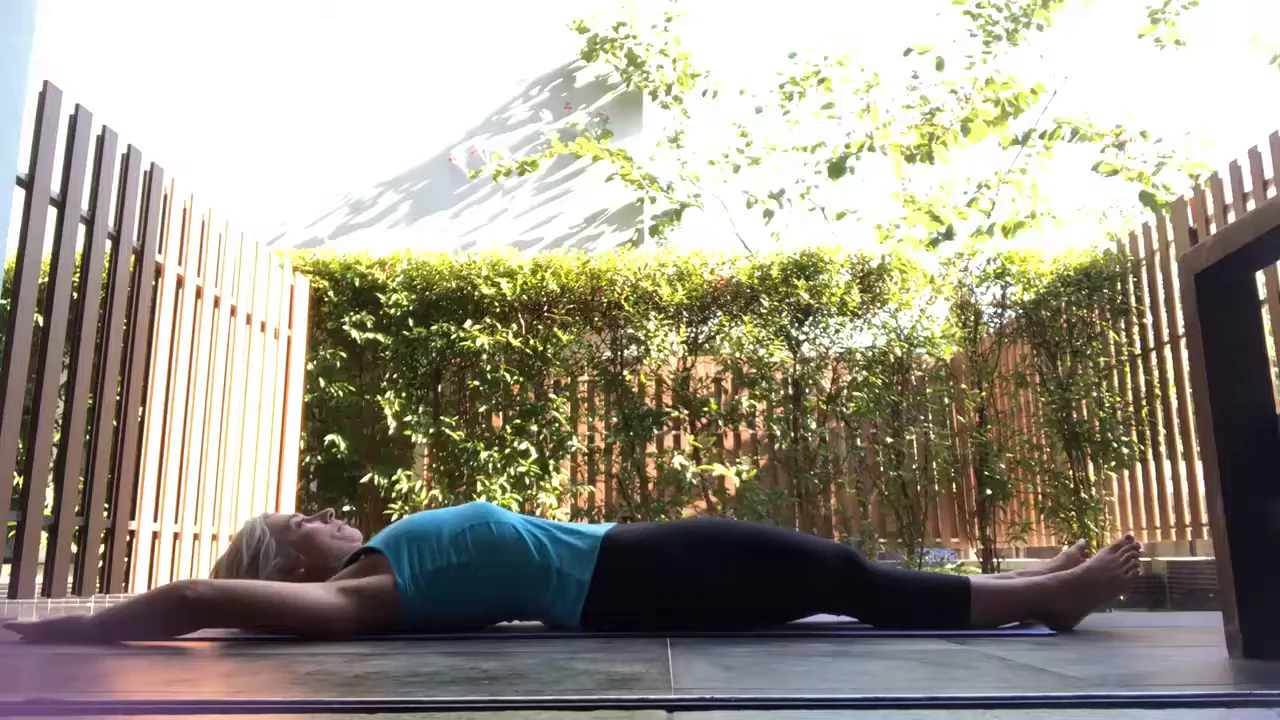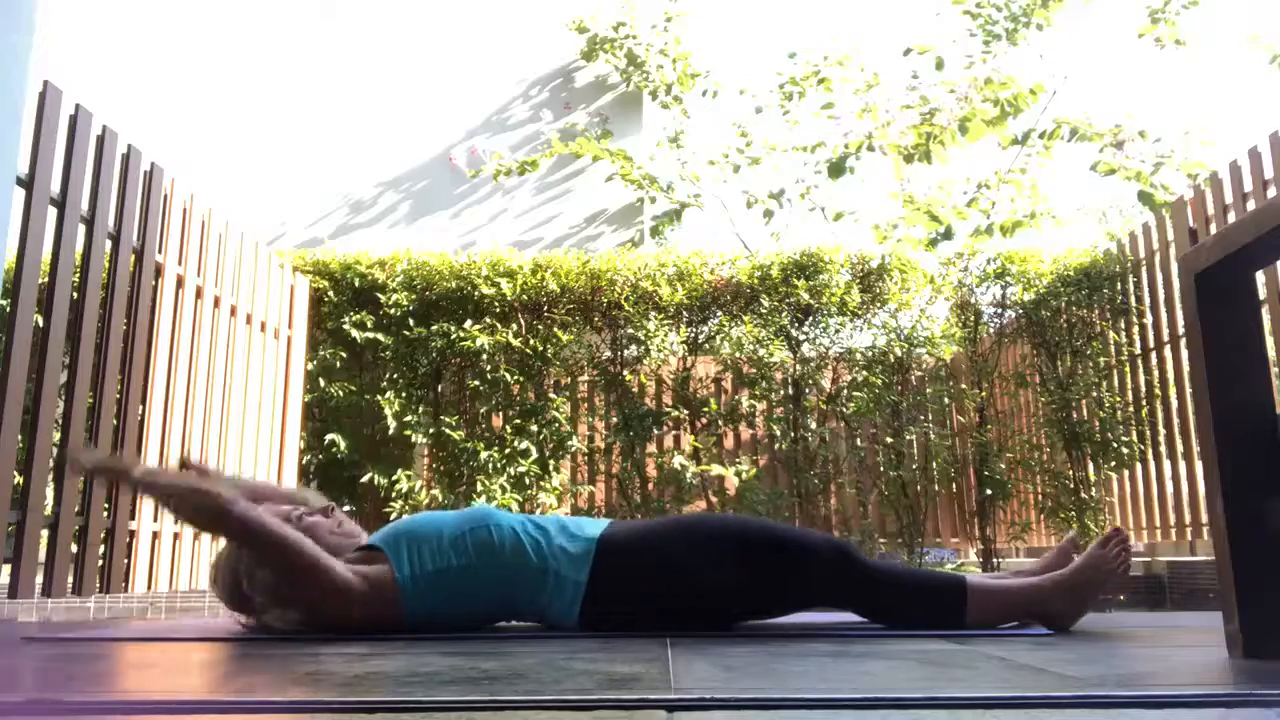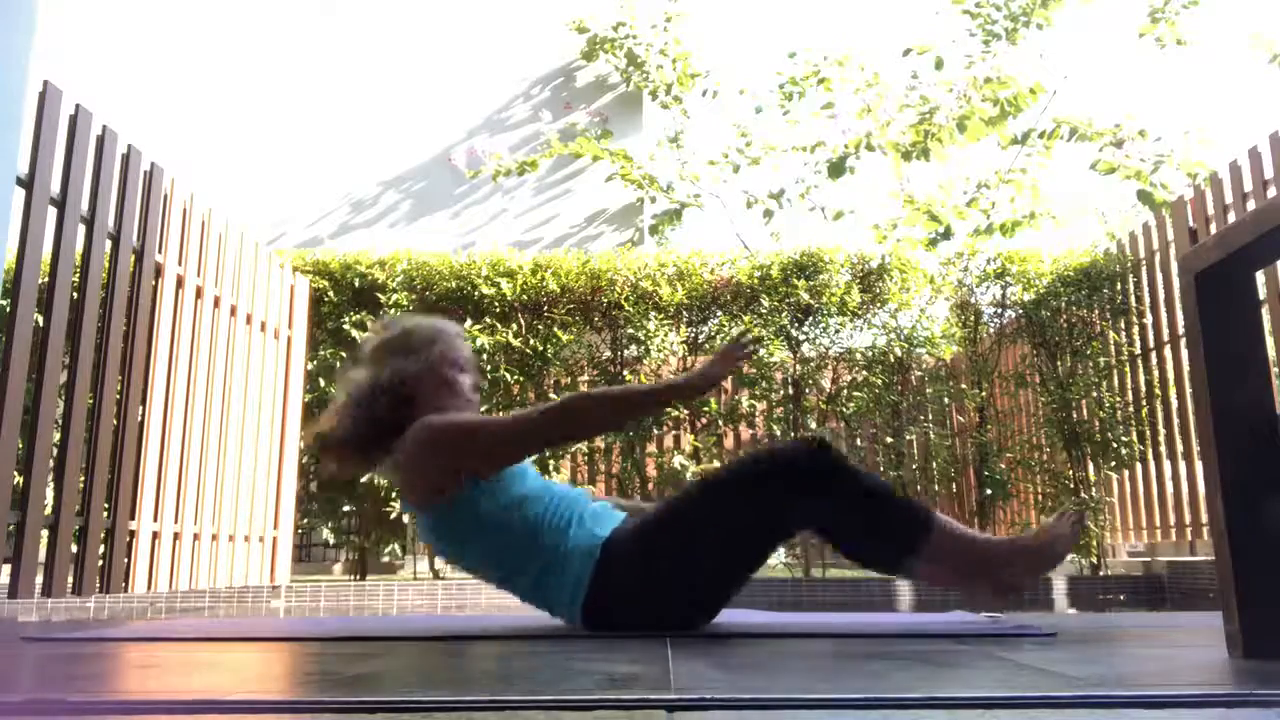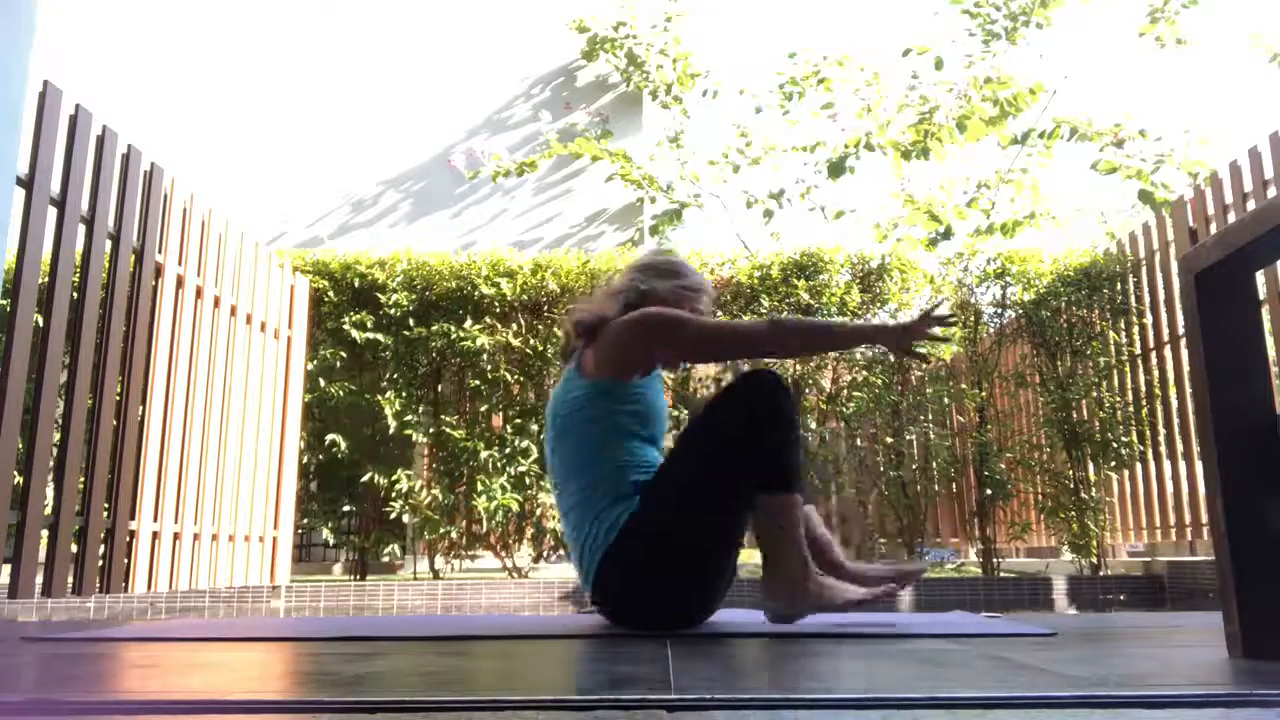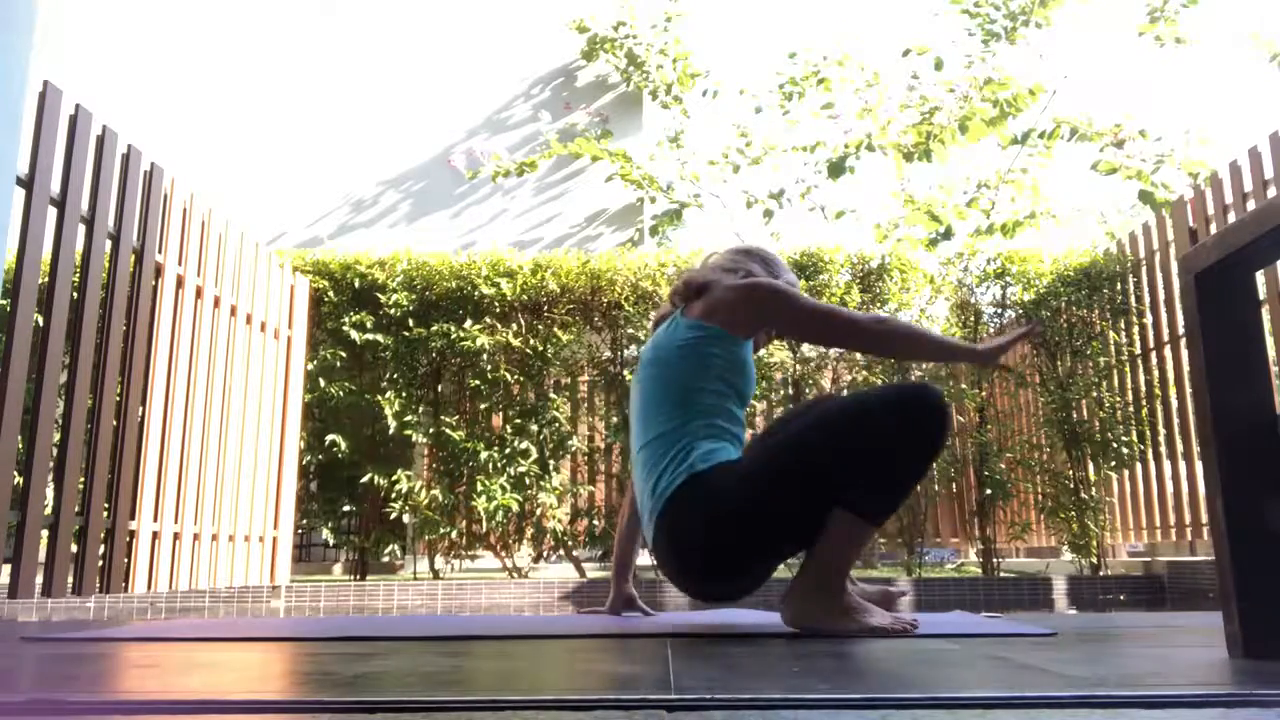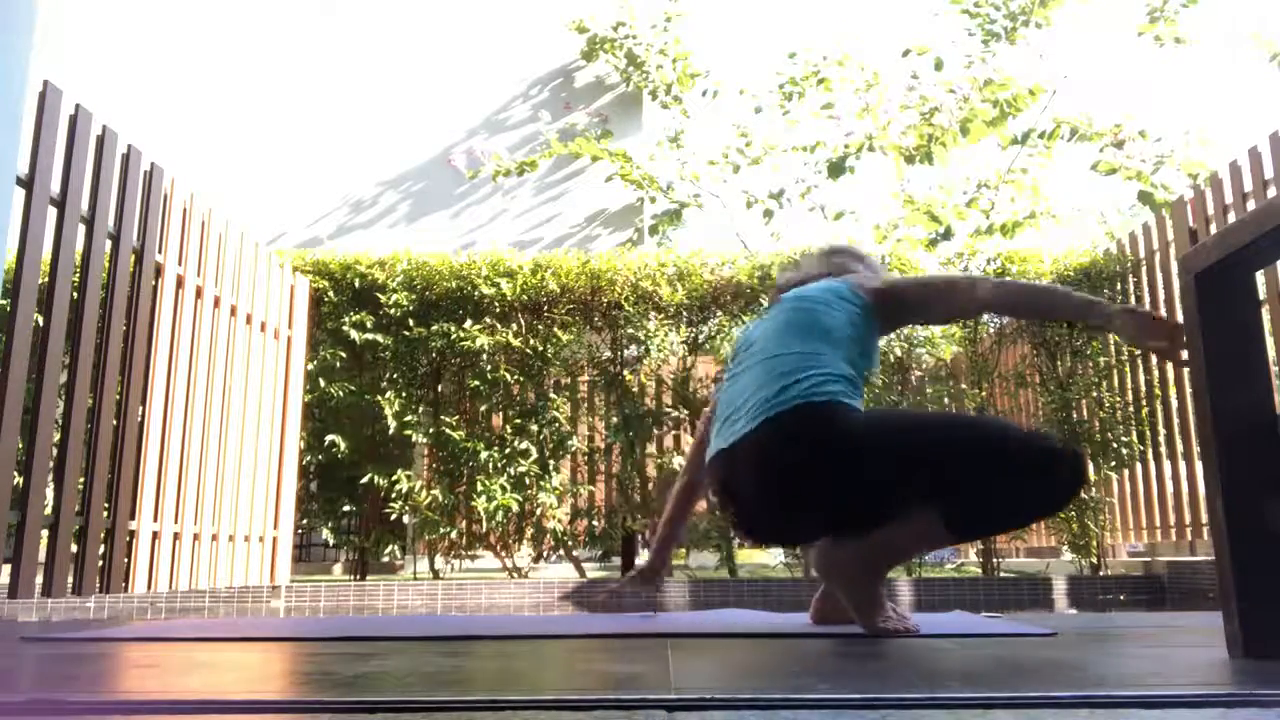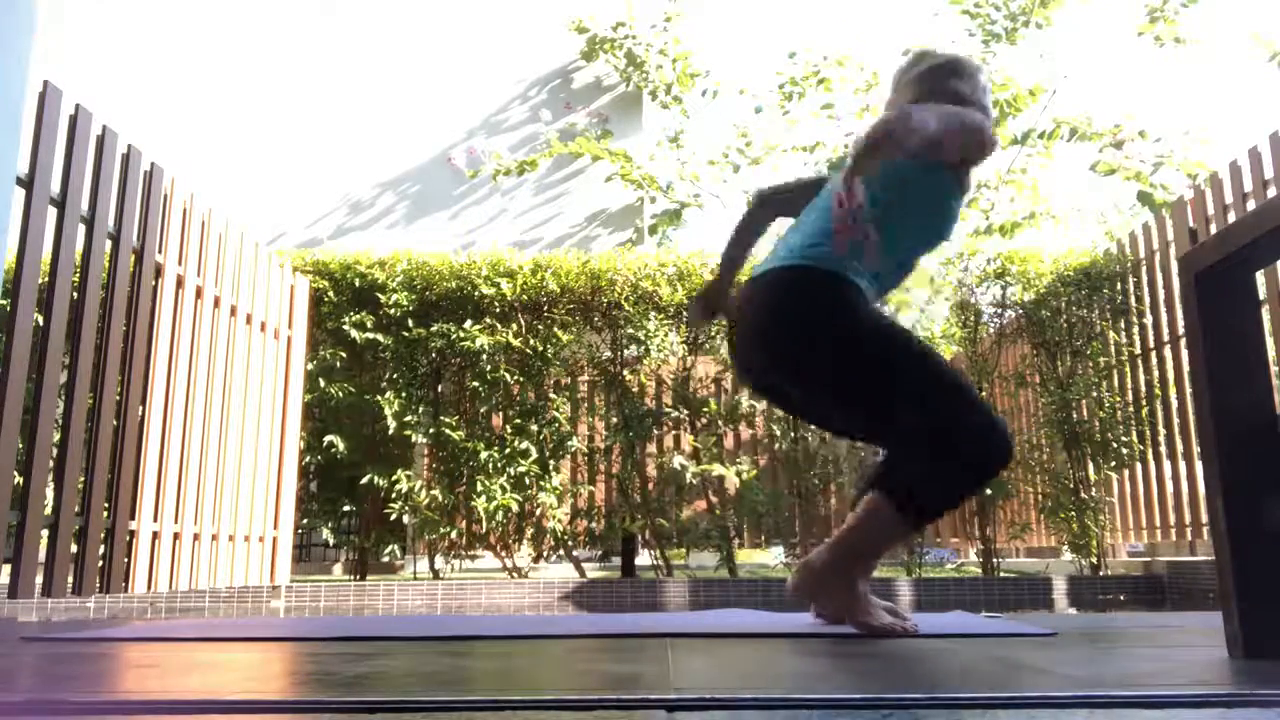
dt=0.4s
person 1, frame 1
left shoulder: (372, 561)
right shoulder: (357, 597)
right elbow: (204, 599)
left hip: (618, 551)
right hip: (617, 585)
left knee: (825, 564)
right knee: (836, 581)
left ankle: (1027, 587)
right ankle: (1045, 595)
person 1, frame 2
left shoulder: (377, 551)
right shoulder: (353, 586)
left elbow: (272, 507)
right elbow: (256, 522)
right wrist: (147, 479)
left hip: (614, 547)
right hip: (601, 576)
left knee: (813, 554)
right knee: (831, 570)
left ankle: (1010, 586)
right ankle: (1034, 599)
person 1, frame 3
left shoulder: (451, 457)
right shoulder: (430, 442)
right elbow: (567, 420)
left wrist: (681, 489)
right wrist: (691, 380)
left hip: (621, 580)
right hip: (627, 591)
left knee: (791, 487)
right knee: (809, 468)
left ankle: (962, 560)
right ankle: (996, 558)
person 1, frame 4
left shoulder: (599, 364)
right shoulder: (635, 332)
right elbow: (767, 335)
right wrist: (888, 332)
left hip: (634, 579)
right hip: (648, 574)
left knee: (748, 451)
right knee: (760, 393)
left ankle: (839, 570)
right ankle: (793, 579)
person 1, frame 5
left shoulder: (668, 343)
right shoulder: (741, 296)
left elbow: (641, 480)
right elbow: (861, 333)
left wrist: (621, 588)
right wrist: (971, 353)
left hip: (693, 548)
right hip: (718, 532)
right knee: (916, 409)
left ankle: (825, 586)
right ankle: (821, 591)
person 1, frame 6
left shoulder: (756, 335)
right shoulder: (863, 294)
left elbow: (701, 450)
right elbow: (987, 290)
left wrist: (657, 554)
right wrist: (1115, 314)
left hip: (742, 496)
right hip: (809, 450)
right knee: (1051, 469)
left ankle: (841, 589)
right ankle: (855, 562)
person 1, frame 7
left shoulder: (880, 166)
right shoulder: (966, 133)
left elbow: (767, 197)
right elbow: (919, 124)
left wrist: (723, 278)
right wrist: (855, 174)
left hip: (758, 323)
right hip: (808, 310)
left knee: (924, 439)
right knee: (977, 443)
left ankle: (842, 576)
right ankle: (833, 572)
